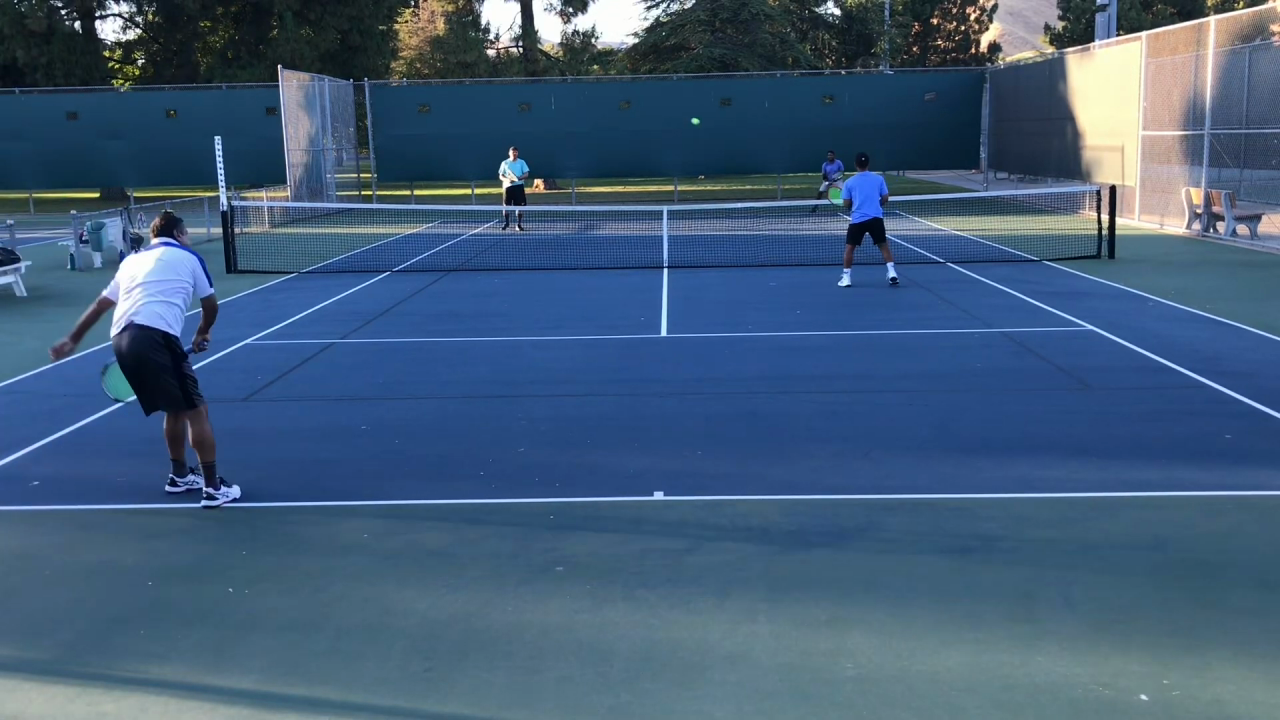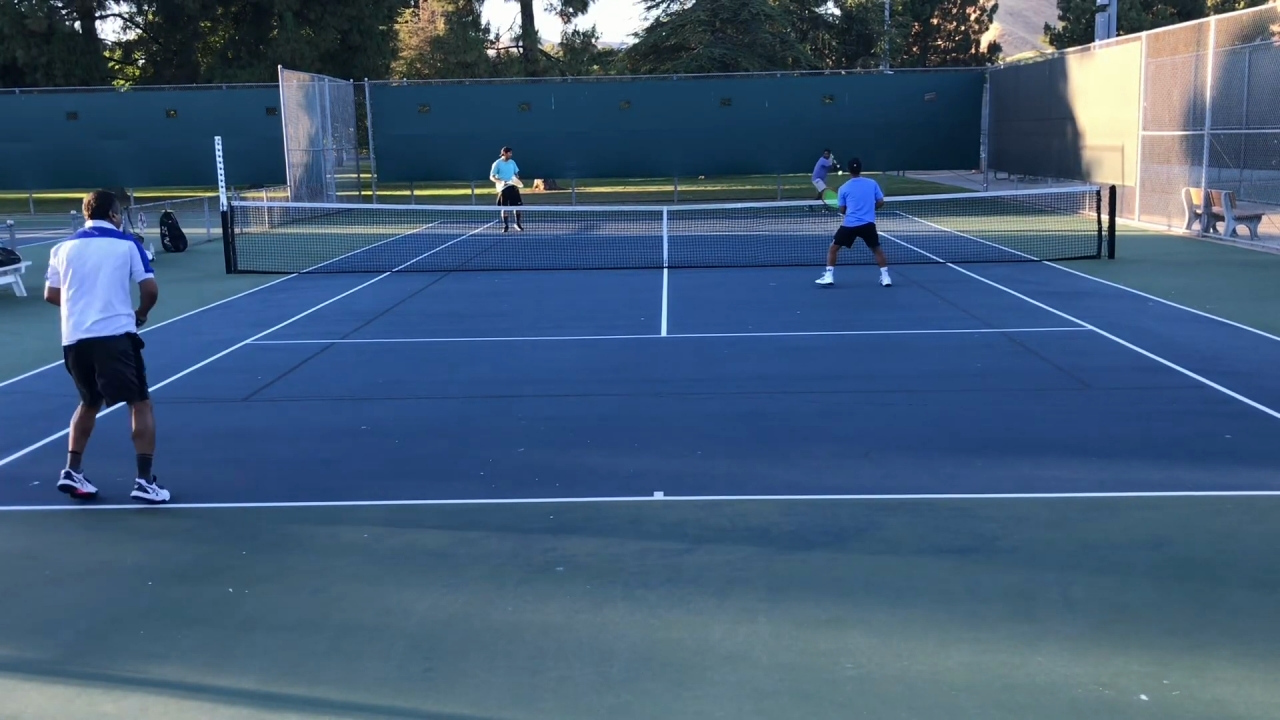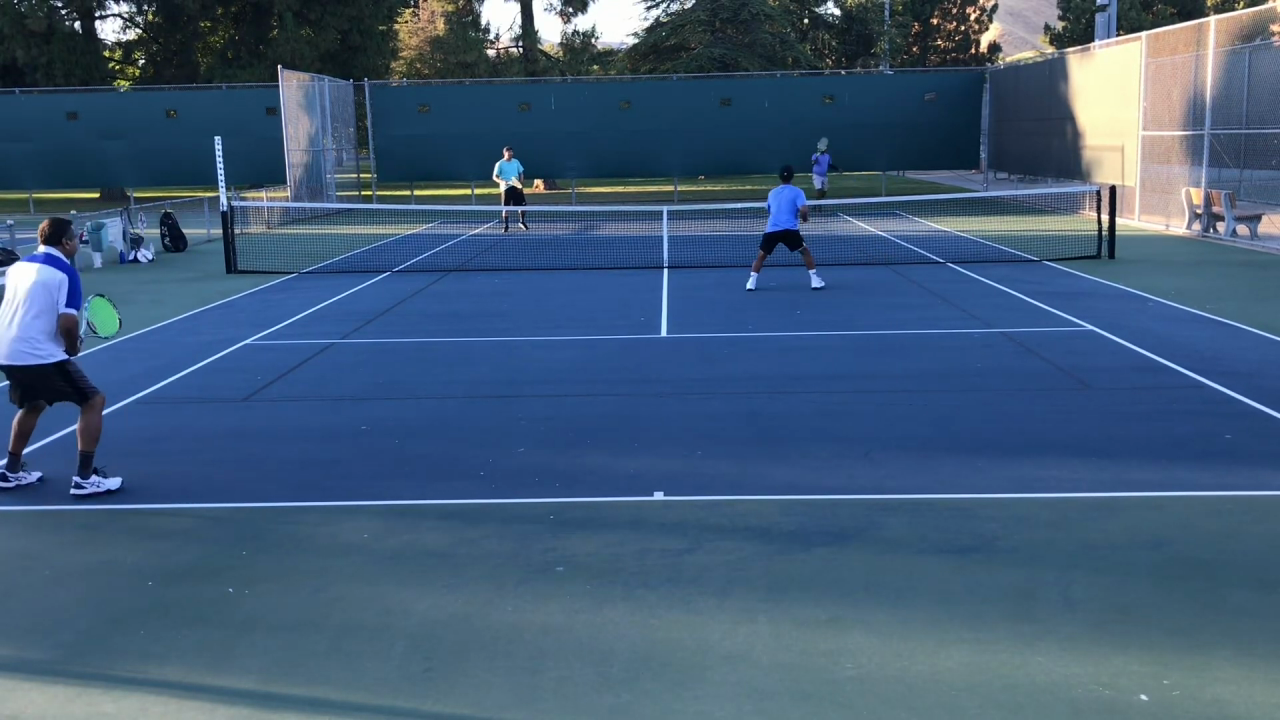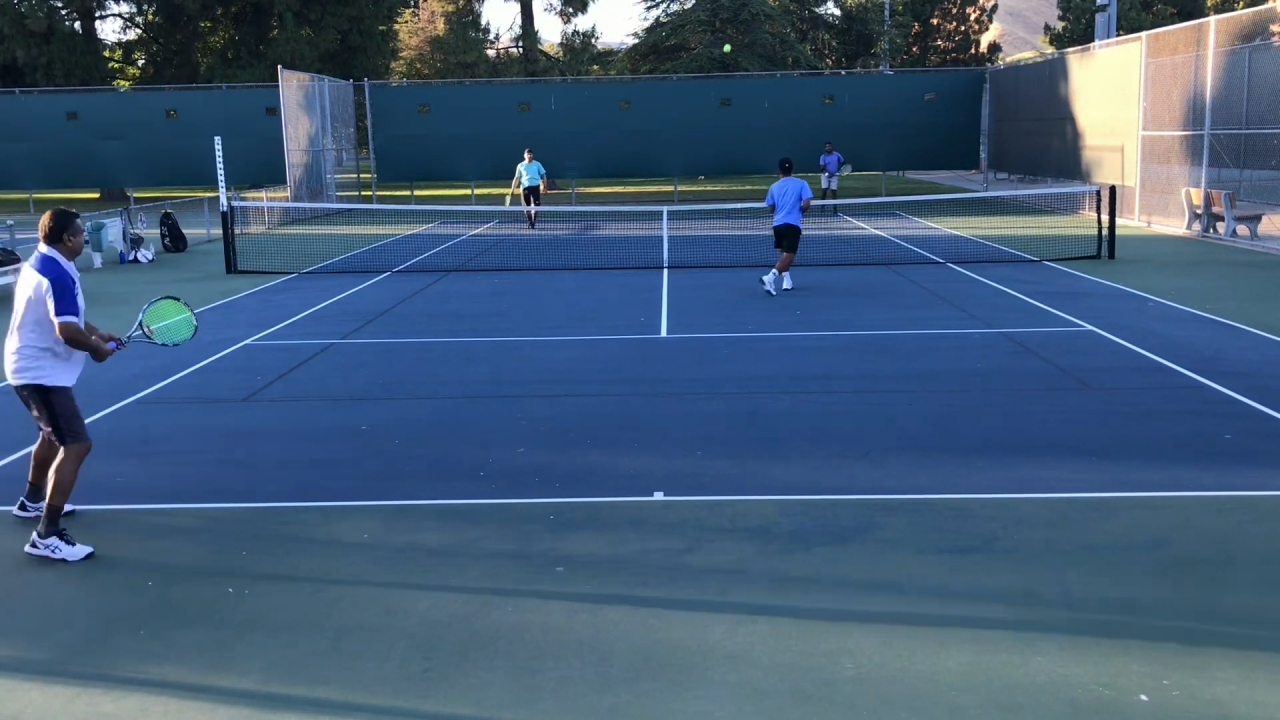
dt=0.7s
person 1, frame 1
left shoulder: (131, 262)
right shoulder: (187, 258)
left elbow: (100, 305)
right elbow: (211, 305)
left wrist: (72, 339)
right wrist: (203, 335)
left hip: (121, 340)
right hip: (156, 336)
left knee: (176, 408)
right knee: (194, 409)
left ankle: (180, 474)
right ankle: (213, 487)
person 1, frame 2
left shoulder: (63, 248)
right shoulder: (128, 244)
left elbow: (50, 295)
right elbow: (150, 290)
right wrist: (140, 313)
left hip: (75, 338)
right hip: (115, 335)
left knee: (89, 403)
right knee: (141, 404)
left ankle: (72, 471)
right ankle: (145, 481)
person 1, frame 3
right shoulder: (66, 273)
right elbow: (67, 323)
right wrist: (72, 345)
right hip: (39, 356)
left knee: (32, 405)
right knee: (93, 401)
right ankle: (85, 475)
person 1, frame 4
left shoulder: (44, 263)
right shoulder: (57, 275)
right elbow: (68, 333)
left wrist: (95, 332)
right wrist: (98, 350)
left hip: (36, 368)
right hip: (42, 374)
left knee: (57, 436)
right knee: (76, 446)
left ankle: (33, 500)
right ankle: (47, 535)
